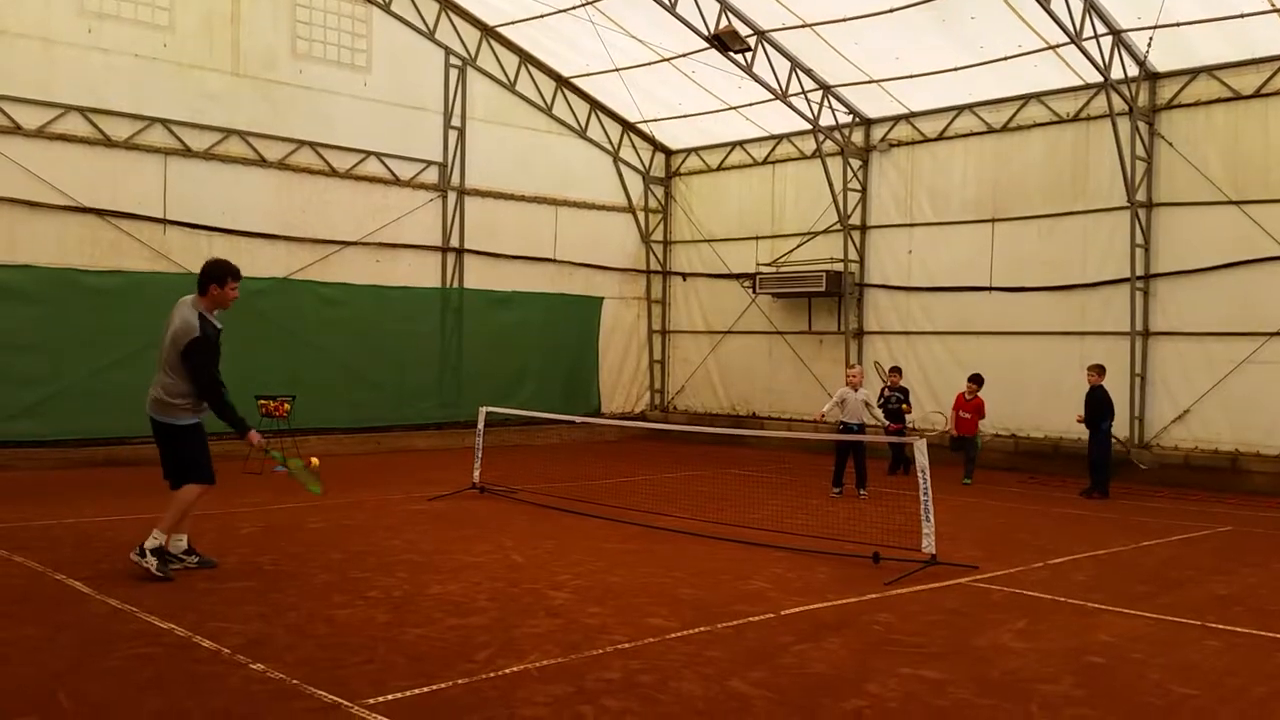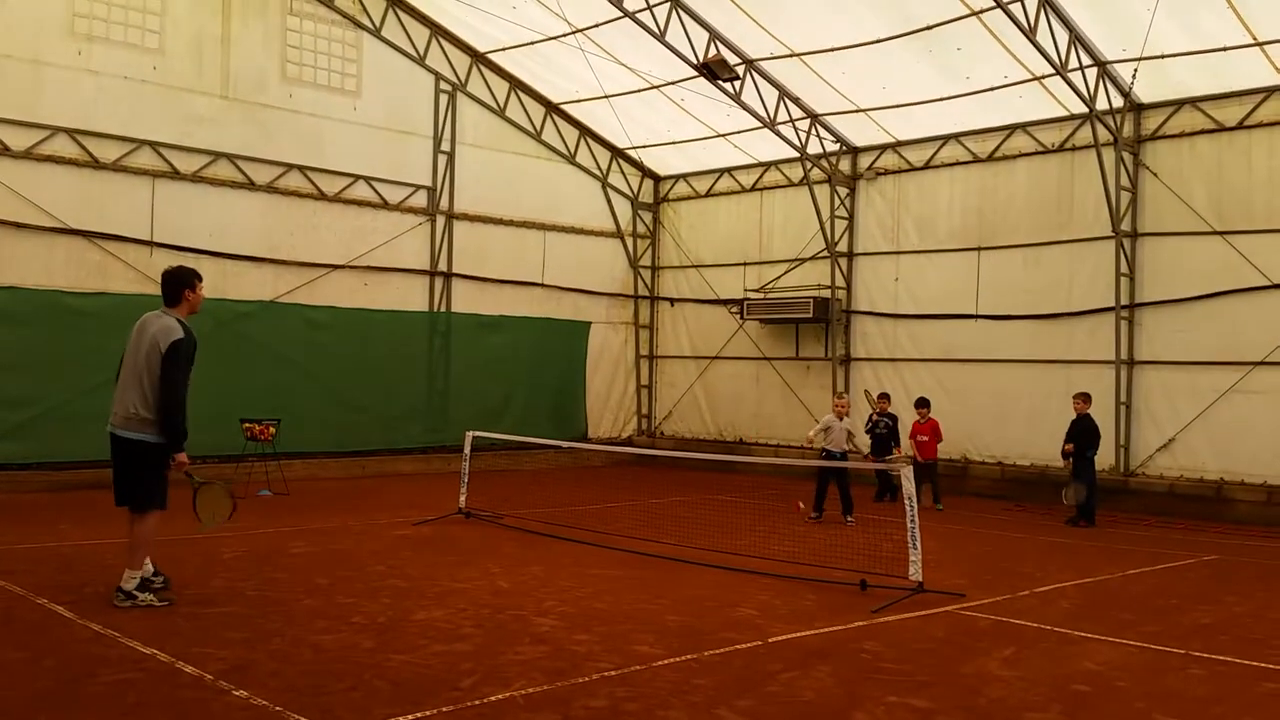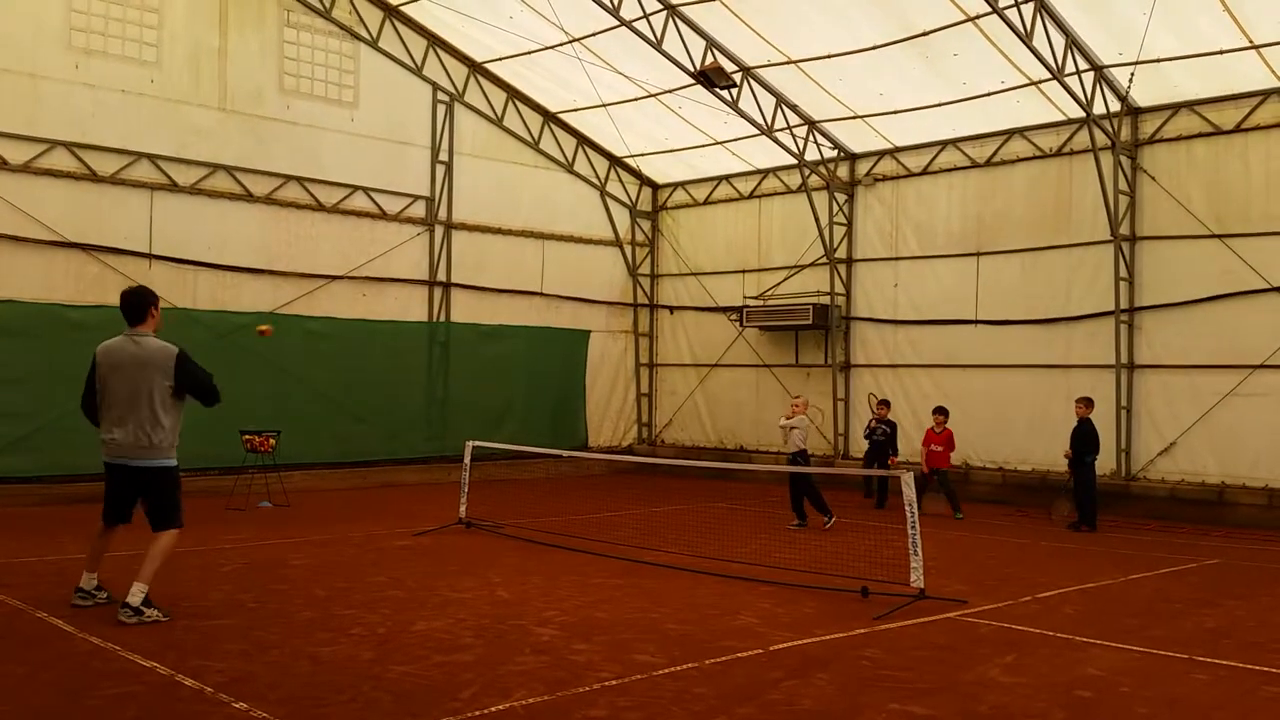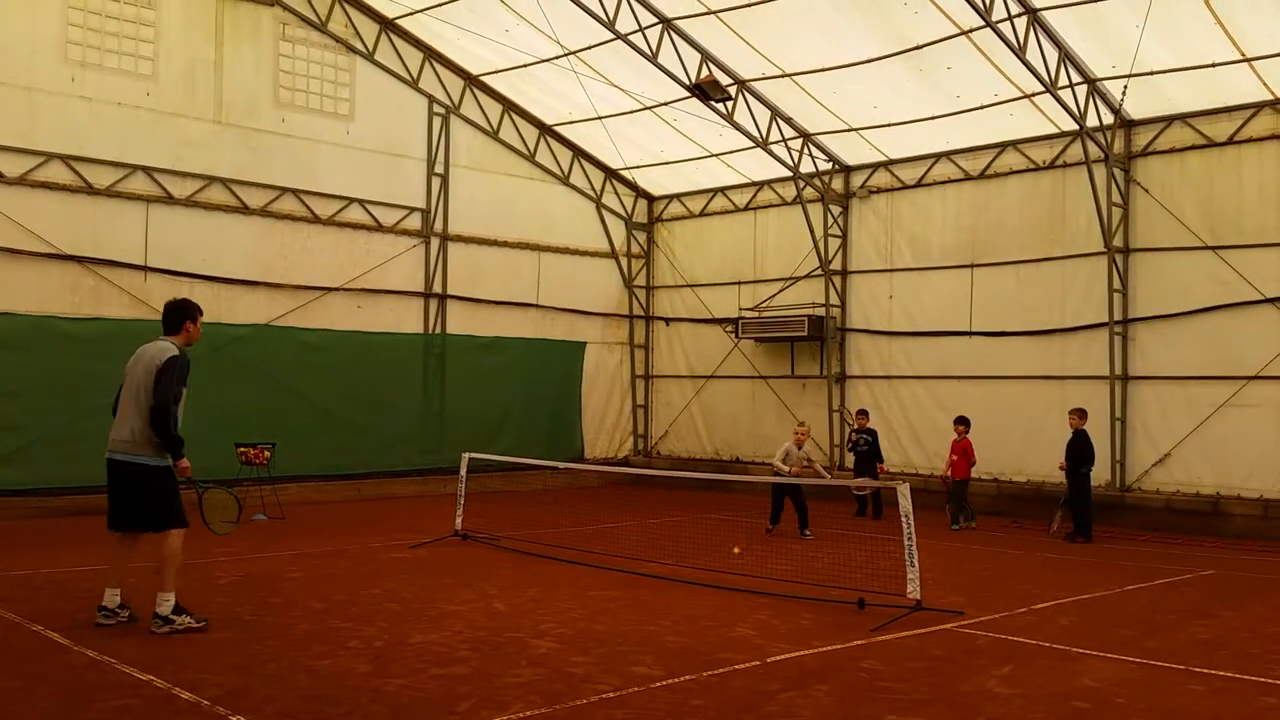
dt=1s
person 1, frame 1
left shoulder: (187, 303)
right shoulder: (201, 333)
right elbow: (212, 390)
right wrist: (244, 430)
left hip: (174, 409)
right hip: (177, 415)
left knee: (189, 480)
right knee: (199, 481)
left ankle: (178, 548)
right ankle: (151, 547)
person 1, frame 2
left shoulder: (145, 321)
right shoulder: (180, 337)
left elbow: (124, 375)
right elbow: (173, 397)
right wrist: (178, 446)
left hip: (121, 427)
right hip: (146, 433)
left knee: (140, 506)
right knee: (148, 509)
left ankle: (143, 571)
right ankle: (130, 586)
person 1, frame 3
left shoulder: (103, 352)
right shoulder: (171, 355)
left elbow: (88, 405)
right elbow: (210, 395)
left hip: (115, 455)
right hip: (156, 459)
left knee: (110, 522)
right knee: (167, 529)
left ankle: (86, 587)
right ankle: (136, 601)
person 1, frame 4
left shoulder: (141, 353)
right shoulder: (174, 358)
left elbow: (120, 406)
right elbow: (162, 411)
right wrist: (178, 453)
left hip: (119, 454)
right hip: (148, 458)
left knee: (127, 530)
right knee: (174, 529)
left ankle: (110, 604)
right ankle: (166, 610)
